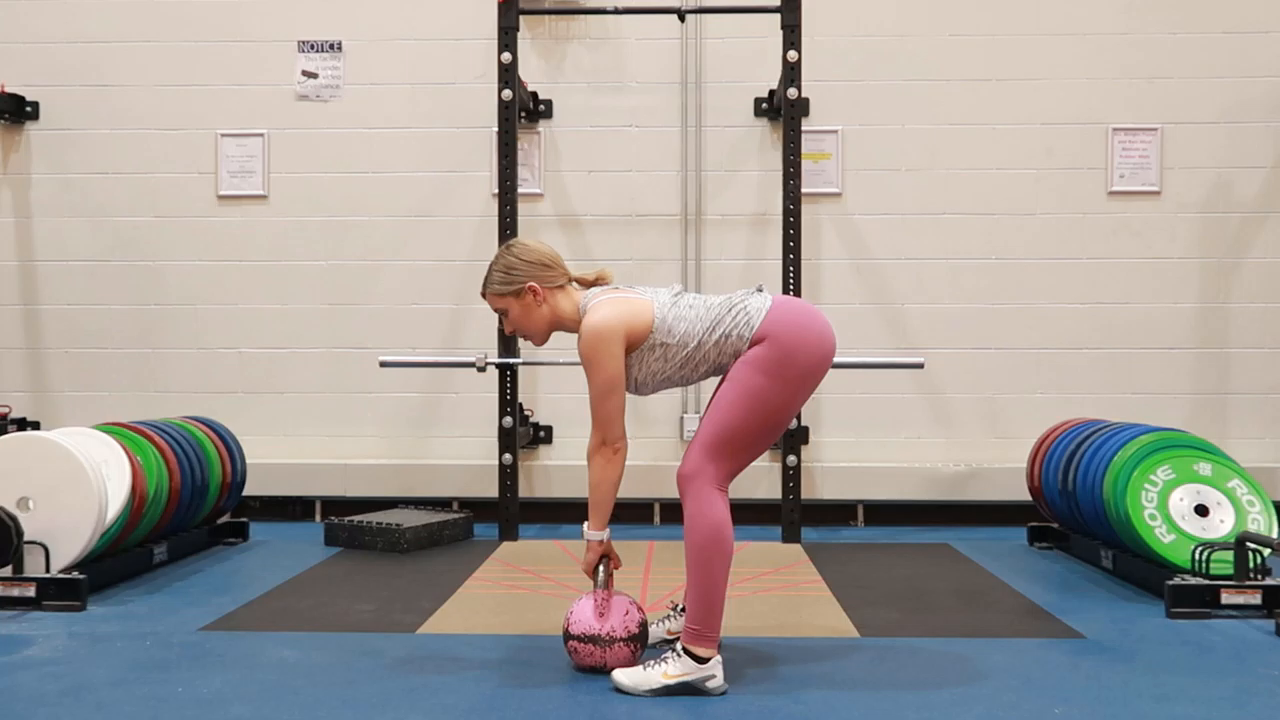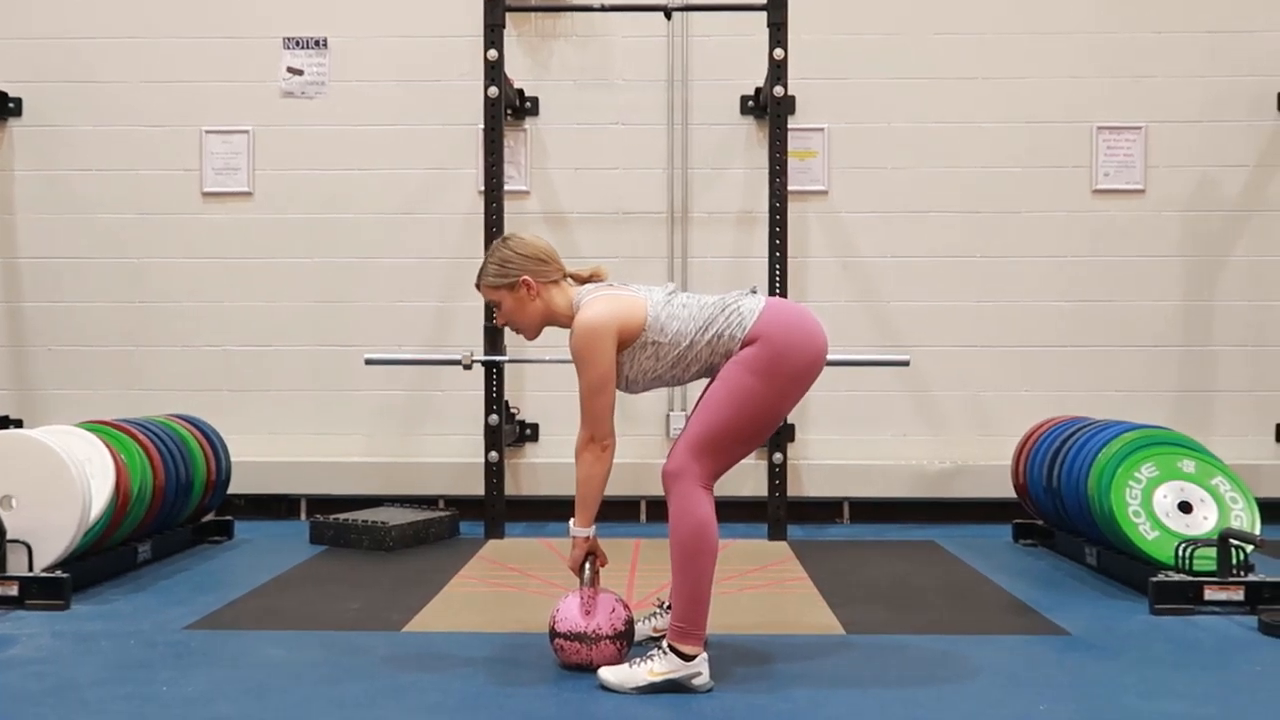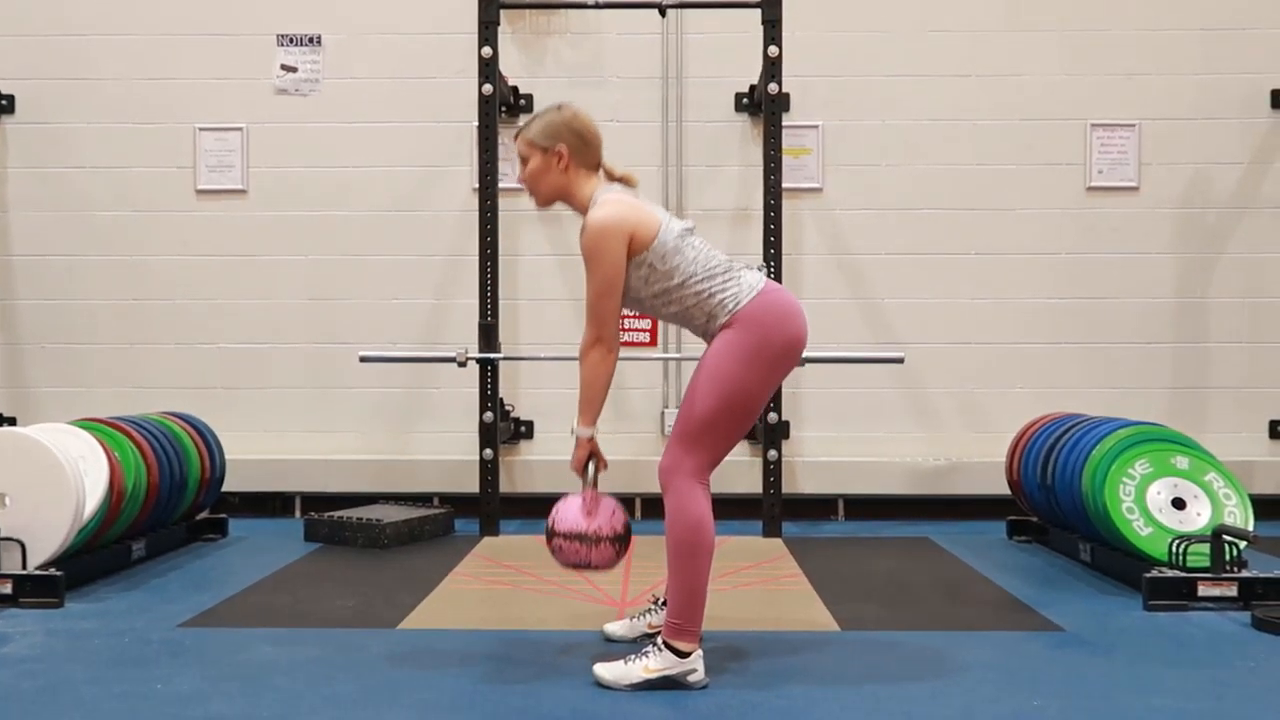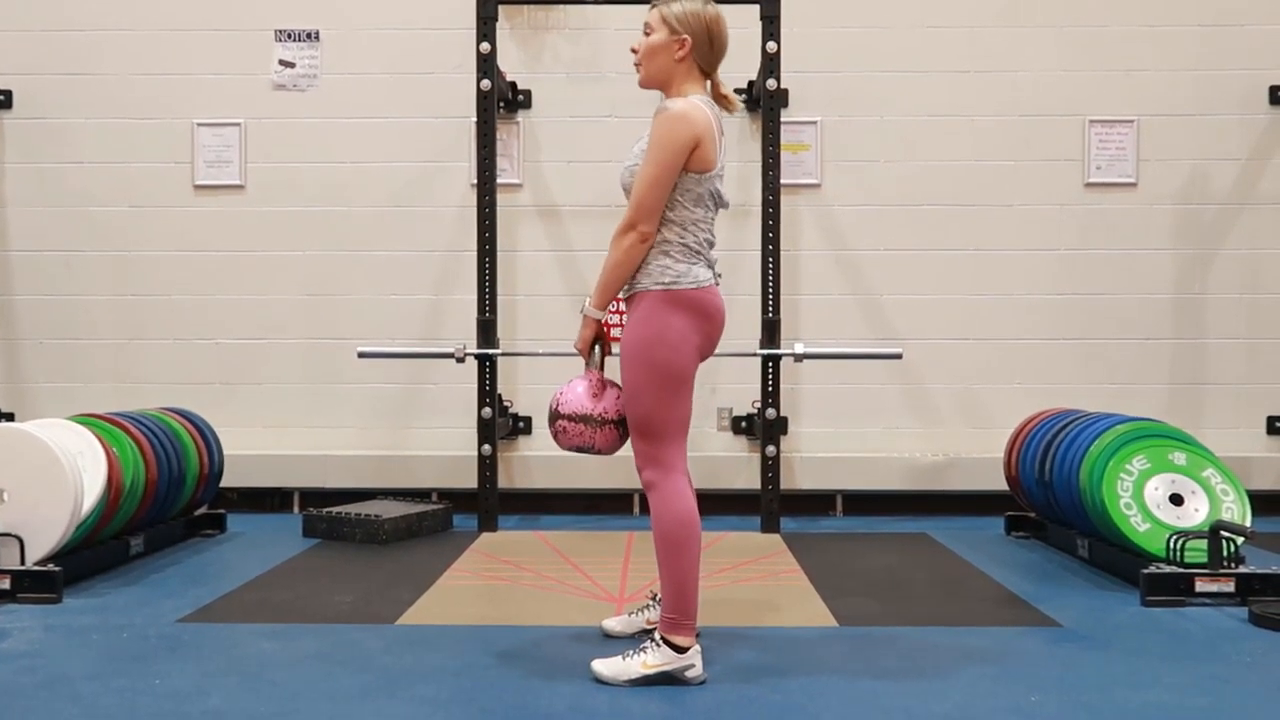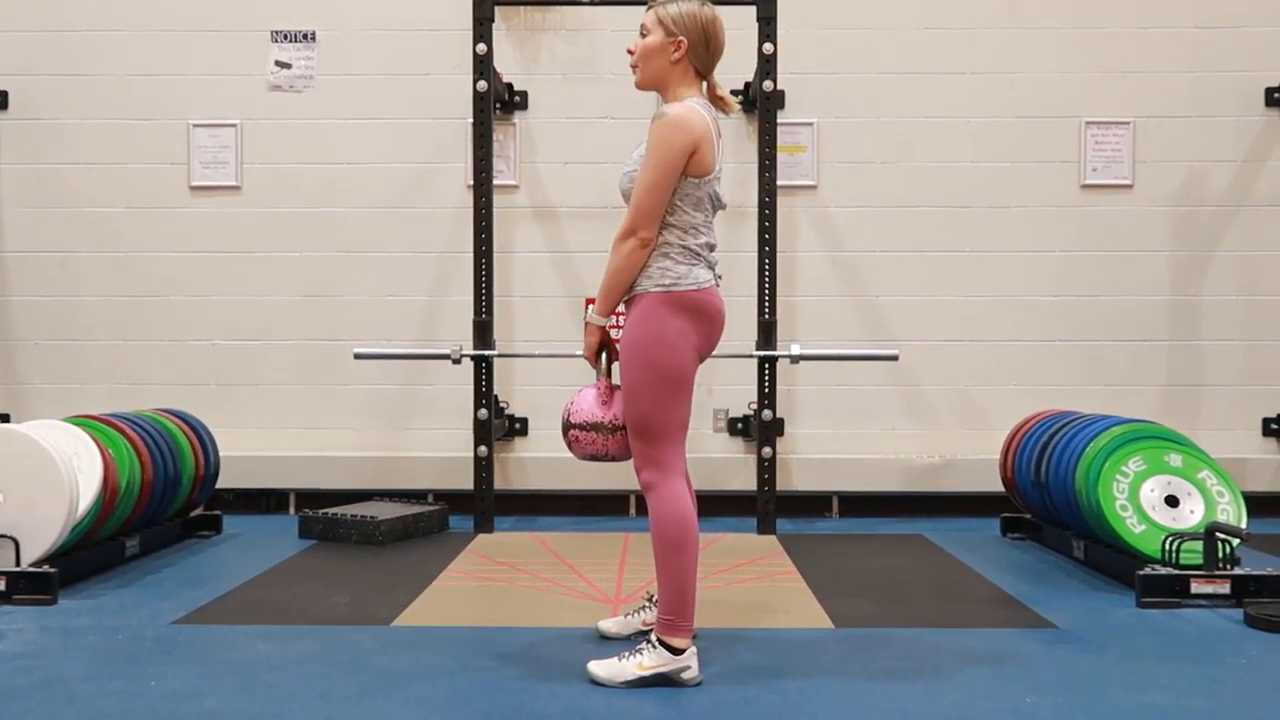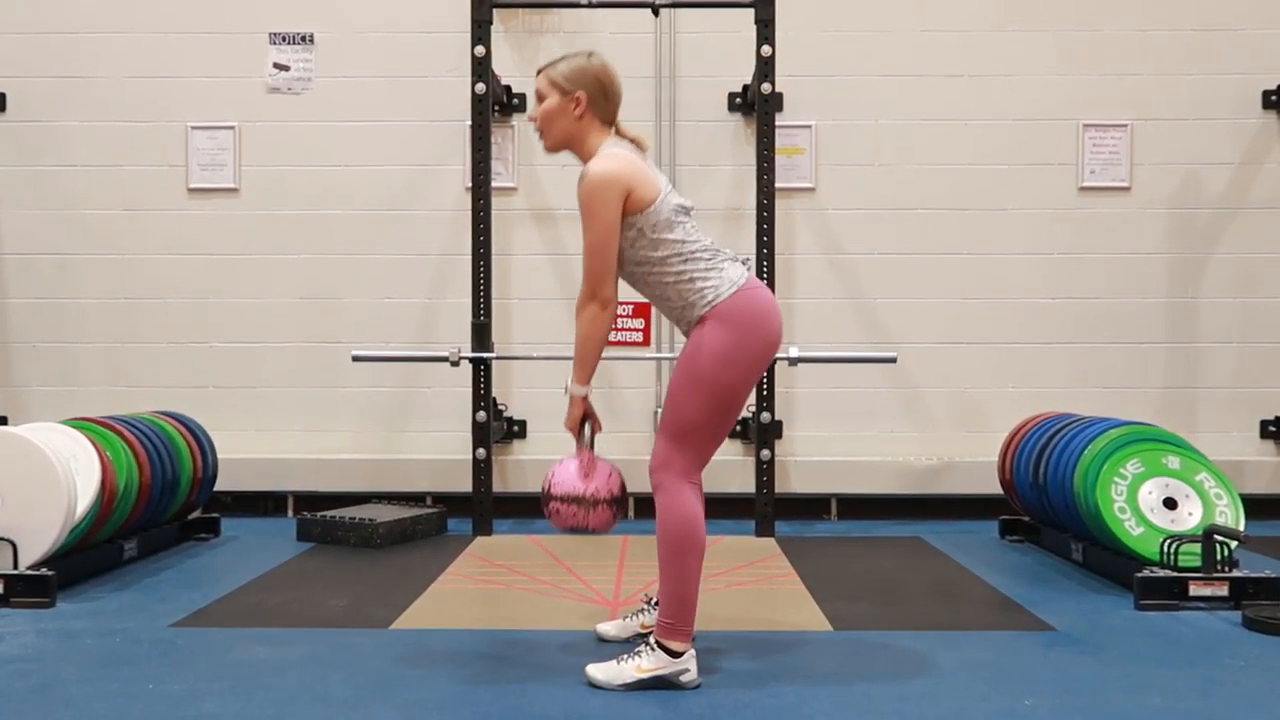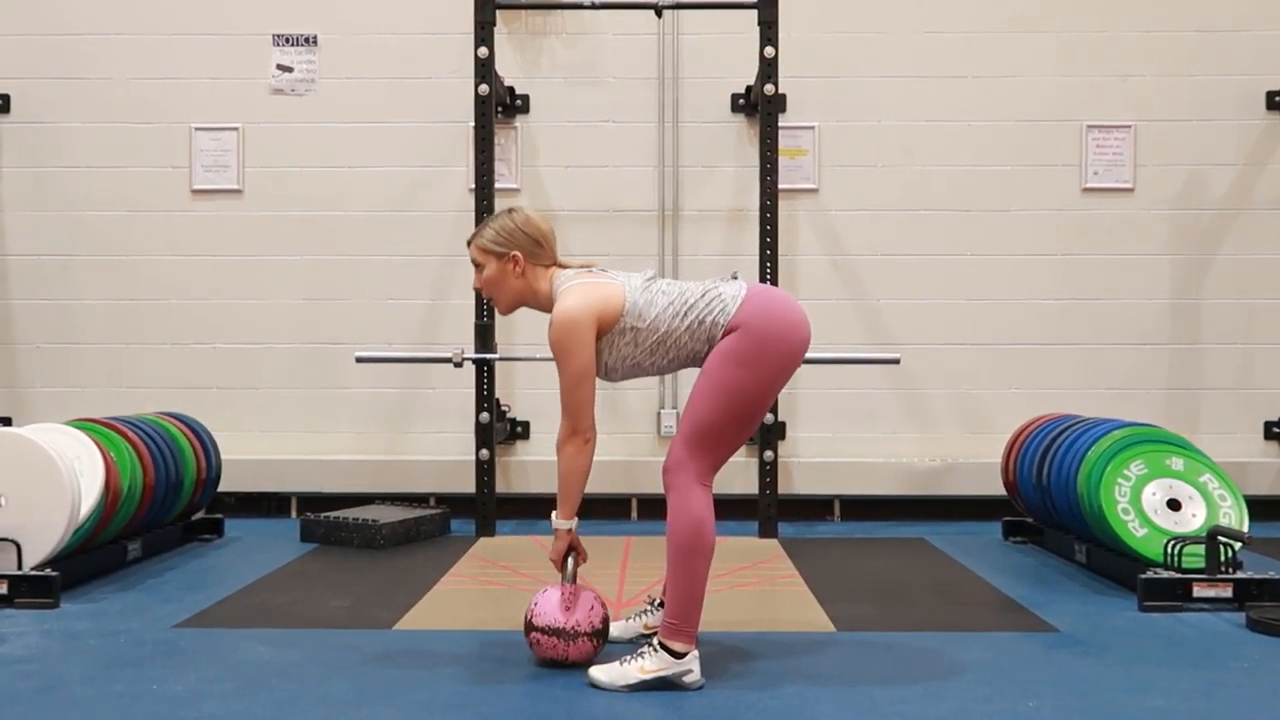
dt=0.5s
person 1, frame 1
left shoulder: (598, 324)
right shoulder: (600, 306)
left elbow: (609, 446)
right elbow: (605, 441)
left wrist: (596, 535)
right wrist: (599, 531)
left hip: (789, 340)
right hip: (787, 333)
left knee: (701, 478)
right knee: (702, 475)
left ankle: (699, 658)
right ankle: (695, 613)
person 1, frame 2
left shoulder: (591, 322)
right shoulder: (594, 304)
left elbow: (597, 443)
right elbow: (595, 439)
left wrist: (581, 530)
right wrist: (585, 526)
left hip: (780, 342)
right hip: (776, 337)
left knee: (686, 476)
right knee: (686, 474)
left ankle: (685, 655)
right ankle: (682, 608)
person 1, frame 3
left shoulder: (604, 218)
right shoulder: (613, 204)
left elbow: (600, 340)
right elbow: (603, 334)
left wrist: (584, 432)
right wrist: (589, 429)
left hip: (756, 324)
right hip: (756, 318)
left knee: (683, 474)
right knee: (682, 471)
left ankle: (681, 651)
right ankle: (676, 608)
person 1, frame 4
left shoulder: (680, 113)
right shoulder: (694, 115)
left elbow: (638, 230)
left wrist: (593, 312)
right wrist: (610, 309)
left hip: (667, 305)
right hip: (683, 302)
left knee: (661, 470)
right knee: (663, 464)
left ankle: (678, 646)
right ankle: (673, 604)
person 1, frame 5
left shoulder: (677, 119)
right shoulder: (693, 117)
left elbow: (638, 236)
left wrist: (597, 320)
right wrist: (613, 316)
left hip: (668, 307)
right hip: (683, 303)
left knee: (659, 471)
right knee: (662, 466)
left ankle: (674, 648)
right ankle: (669, 606)
person 1, frame 6
left shoulder: (602, 172)
right shoulder: (615, 162)
left elbow: (596, 300)
right elbow: (600, 295)
left wrist: (578, 391)
right wrist: (583, 388)
left hip: (732, 321)
right hip: (738, 313)
left knee: (673, 473)
right knee: (675, 470)
left ankle: (672, 650)
right ankle: (667, 607)
person 1, frame 7
left shoulder: (571, 311)
right shoulder: (575, 289)
left elbow: (580, 437)
right elbow: (572, 430)
left wrist: (564, 524)
right wrist: (566, 519)
left hip: (760, 328)
right hip: (765, 321)
left knee: (686, 473)
right knee: (687, 470)
left ankle: (676, 652)
right ankle: (673, 607)
